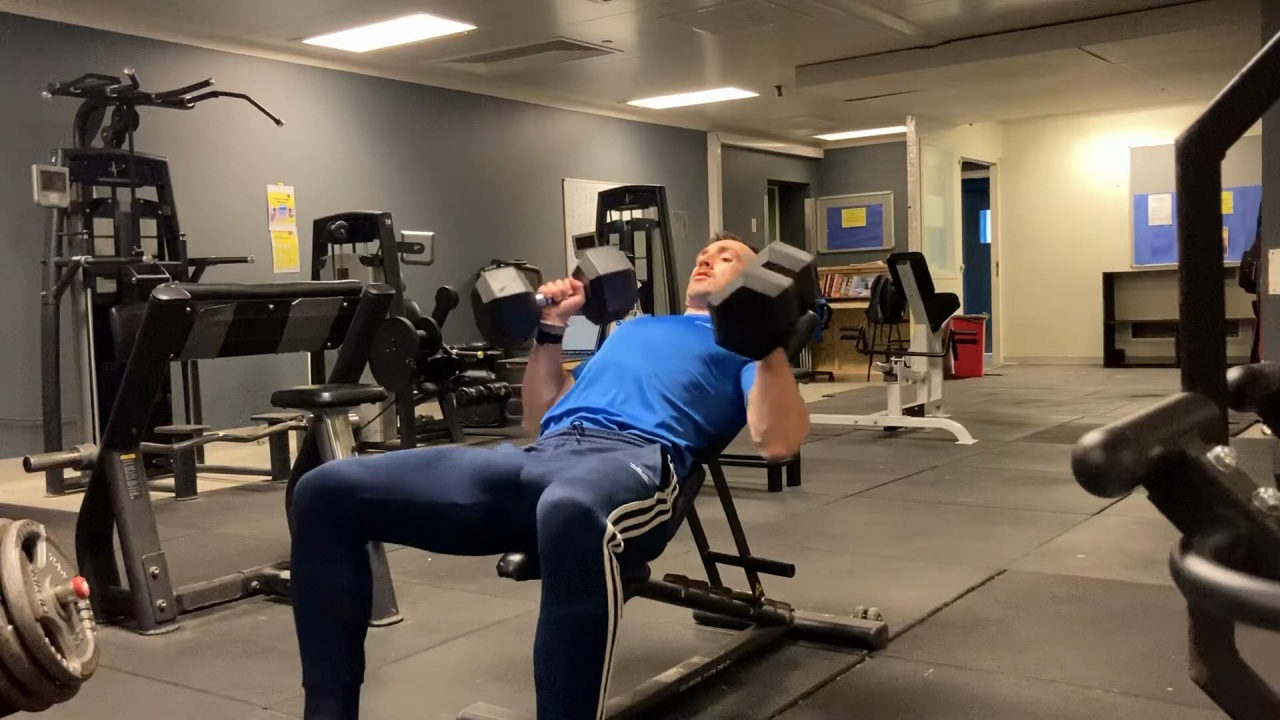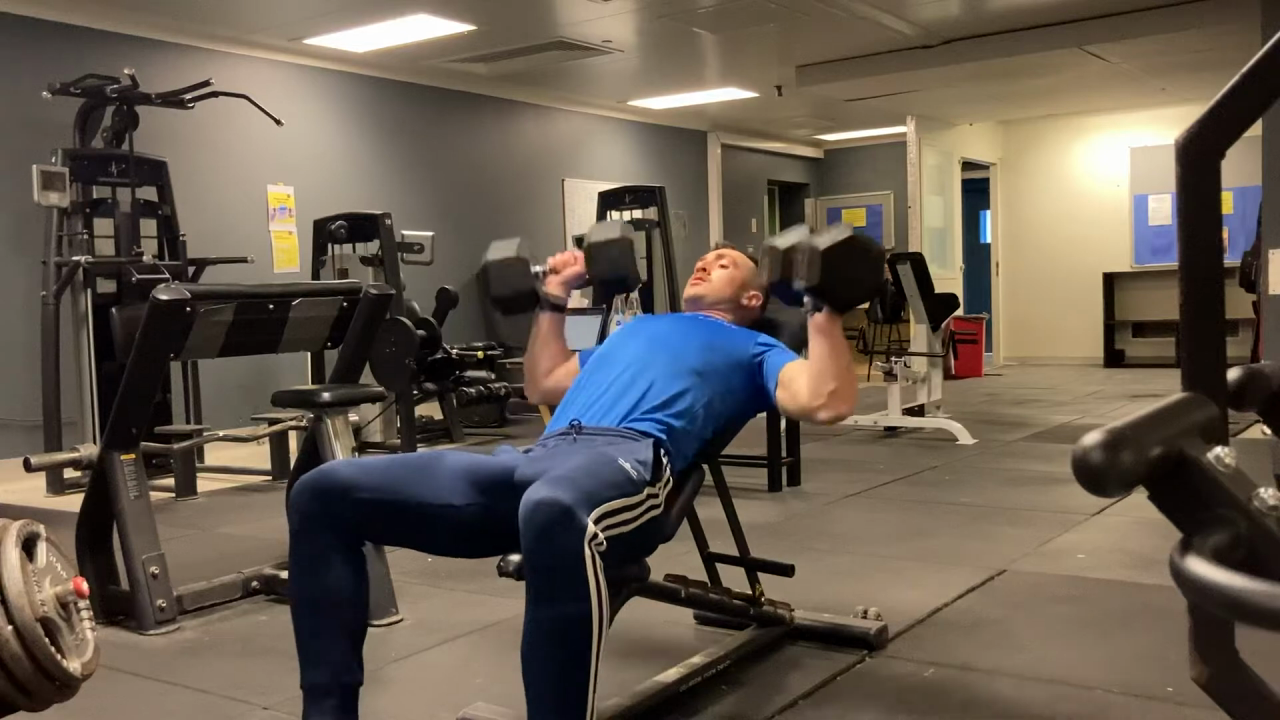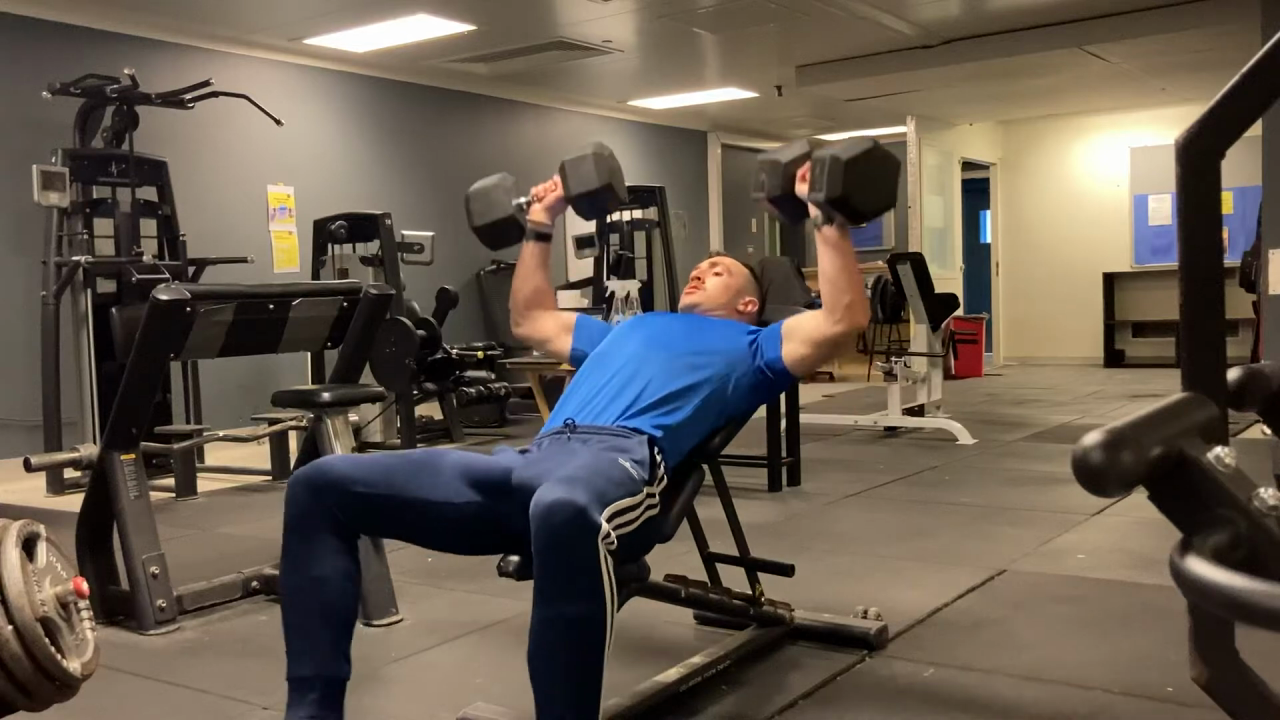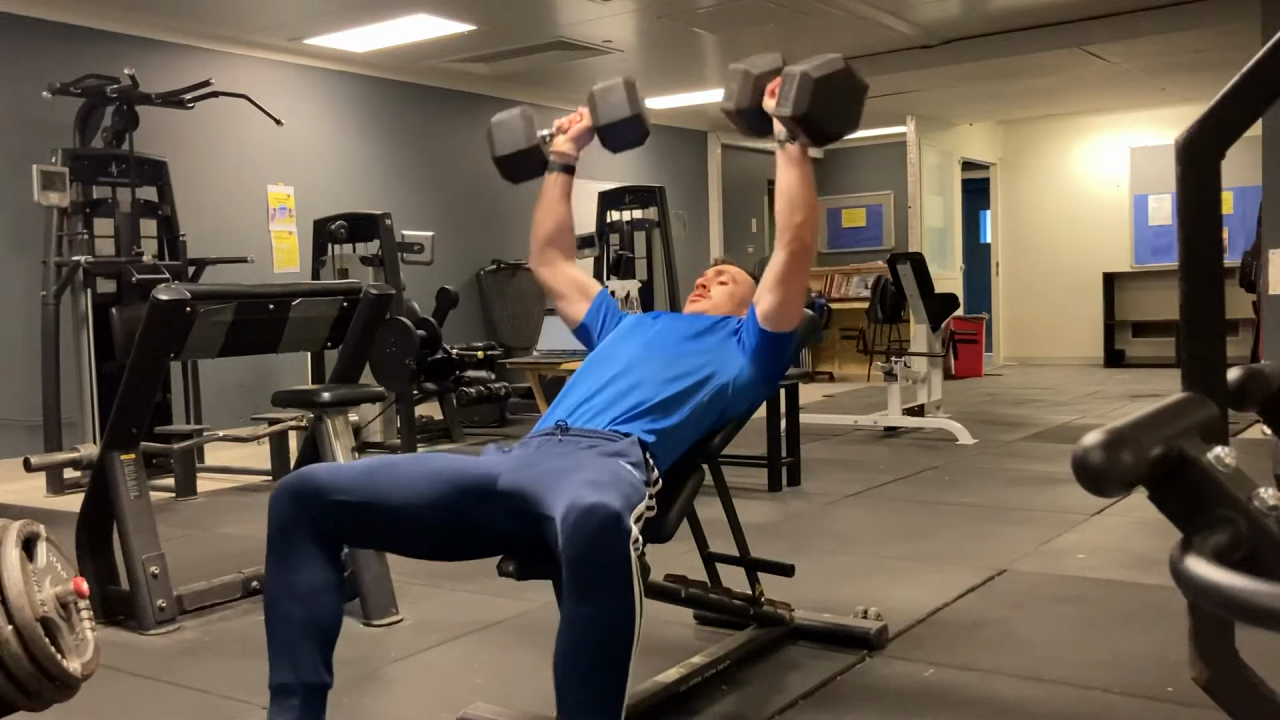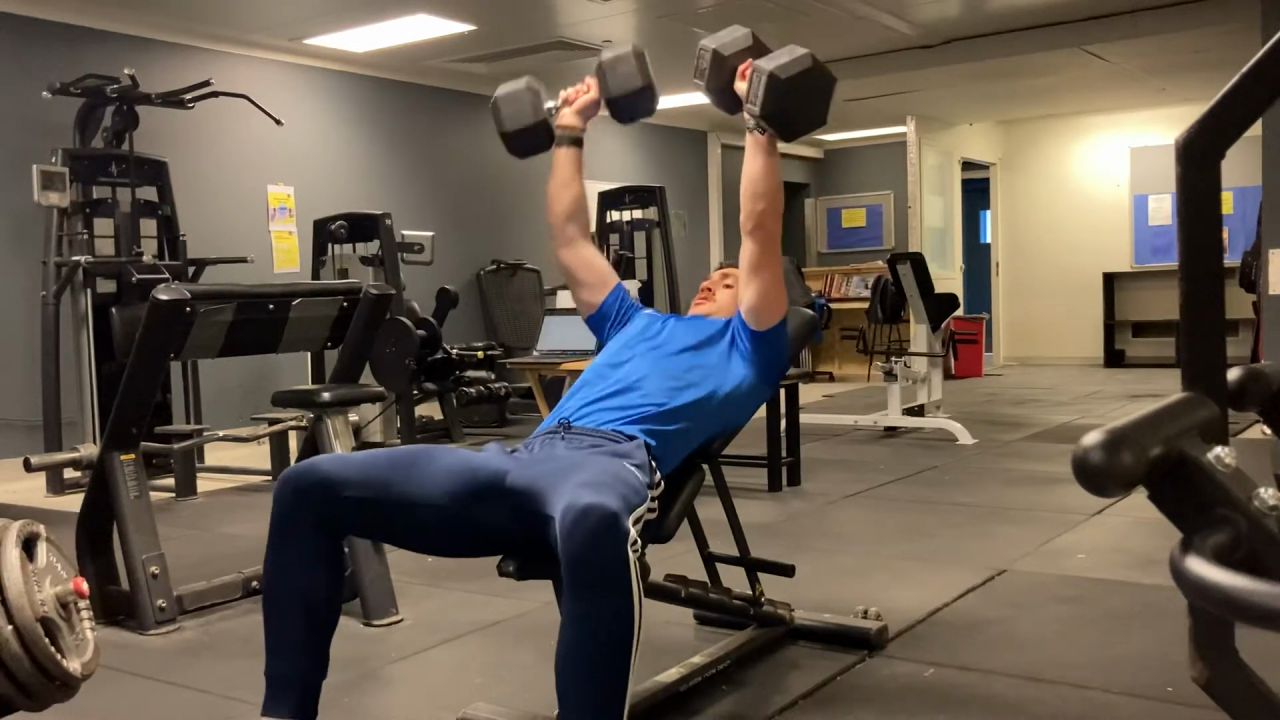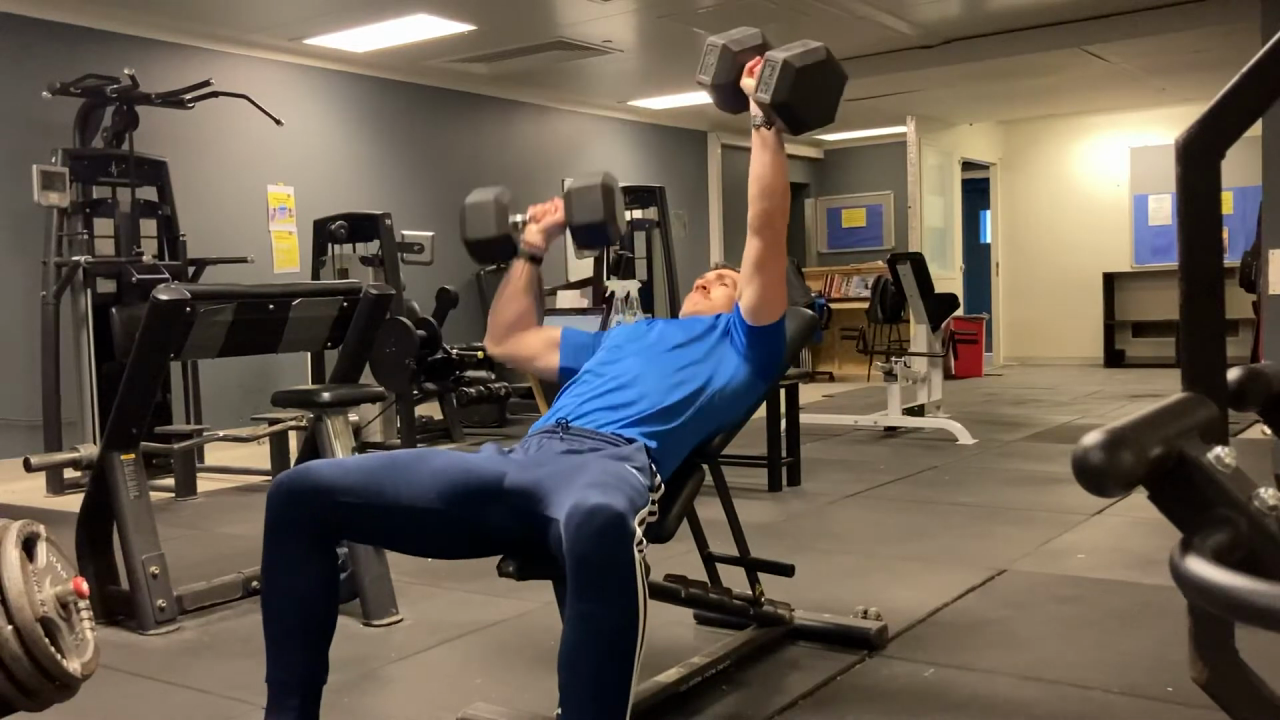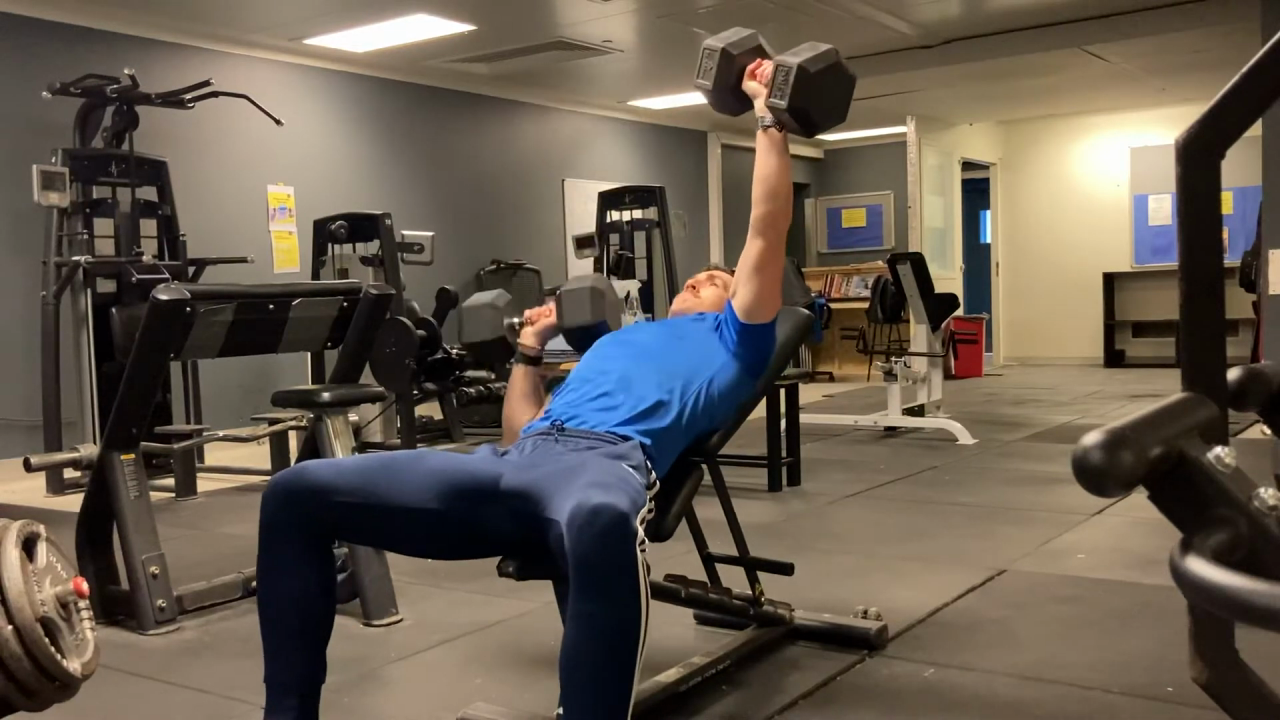
dt=0.4s
person 1, frame 1
right shoulder: (629, 329)
left elbow: (779, 442)
right wrist: (549, 328)
left hip: (636, 461)
right hip: (538, 457)
left knee: (571, 511)
right knee: (326, 492)
person 1, frame 2
left shoulder: (753, 348)
right shoulder: (636, 327)
left elbow: (830, 402)
right elbow: (542, 384)
left wrist: (822, 302)
right wrist: (554, 297)
left hip: (630, 459)
right hip: (534, 457)
left knee: (554, 510)
right knee: (325, 493)
person 1, frame 3
left shoulder: (748, 348)
right shoulder: (625, 330)
left elbow: (843, 320)
right elbow: (529, 321)
left wrist: (825, 214)
right wrist: (539, 226)
left hip: (622, 460)
right hip: (527, 461)
left knee: (562, 513)
right knee: (322, 486)
person 1, frame 4
left shoulder: (745, 350)
right shoulder: (628, 327)
left elbow: (794, 248)
right elbow: (550, 259)
left wrist: (789, 137)
right wrist: (563, 157)
left hip: (610, 462)
right hip: (512, 459)
left knee: (594, 520)
right knee: (306, 496)
person 1, frame 5
left shoulder: (747, 349)
right shoulder: (638, 324)
left elbow: (759, 234)
right elbow: (570, 237)
left wrist: (758, 120)
right wrist: (569, 131)
left hip: (616, 460)
right hip: (523, 457)
left knee: (592, 520)
right knee: (310, 487)
person 1, frame 6
left shoulder: (741, 344)
right shoulder: (623, 336)
left elbow: (765, 236)
right elbow: (506, 341)
left wrist: (765, 119)
right wrist: (532, 245)
left hip: (613, 461)
right hip: (518, 459)
left knee: (597, 521)
right knee: (302, 493)
person 1, frame 7
left shoulder: (730, 339)
right shoulder: (612, 342)
left elbow: (766, 235)
left wrist: (769, 118)
right wrist: (528, 348)
left hip: (609, 461)
right hip: (513, 465)
left knee: (601, 522)
right knee: (295, 494)
